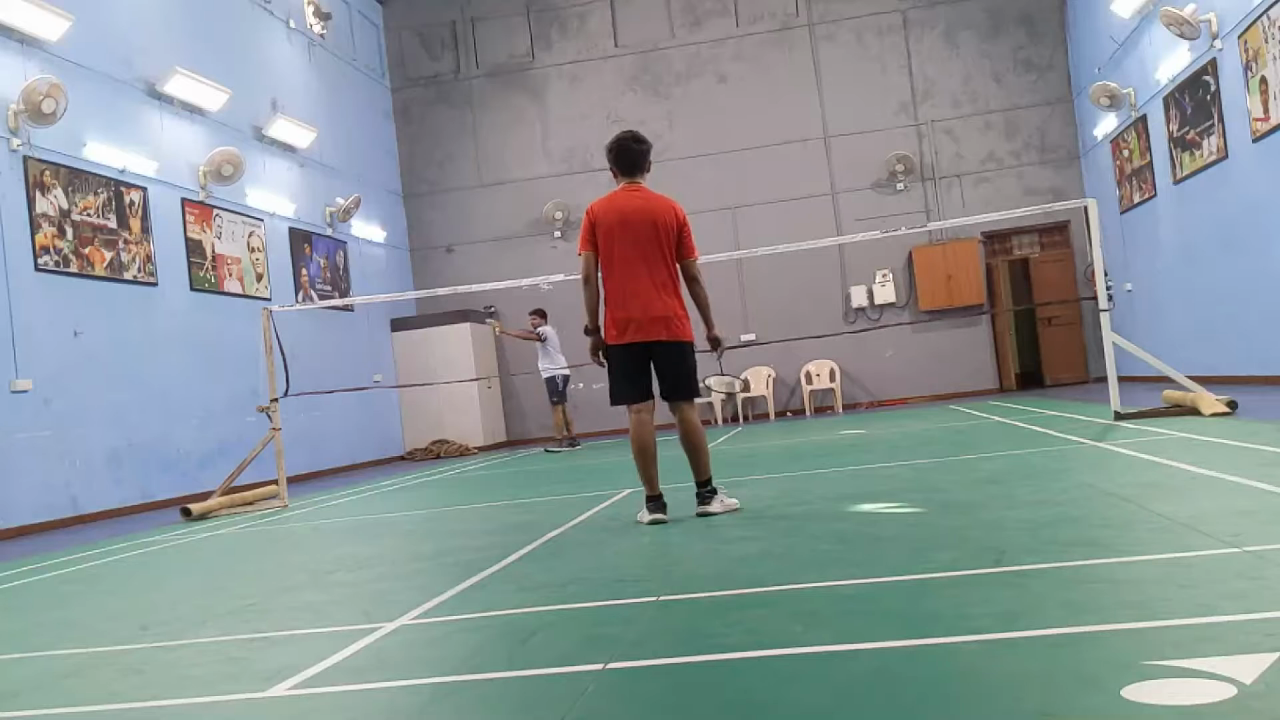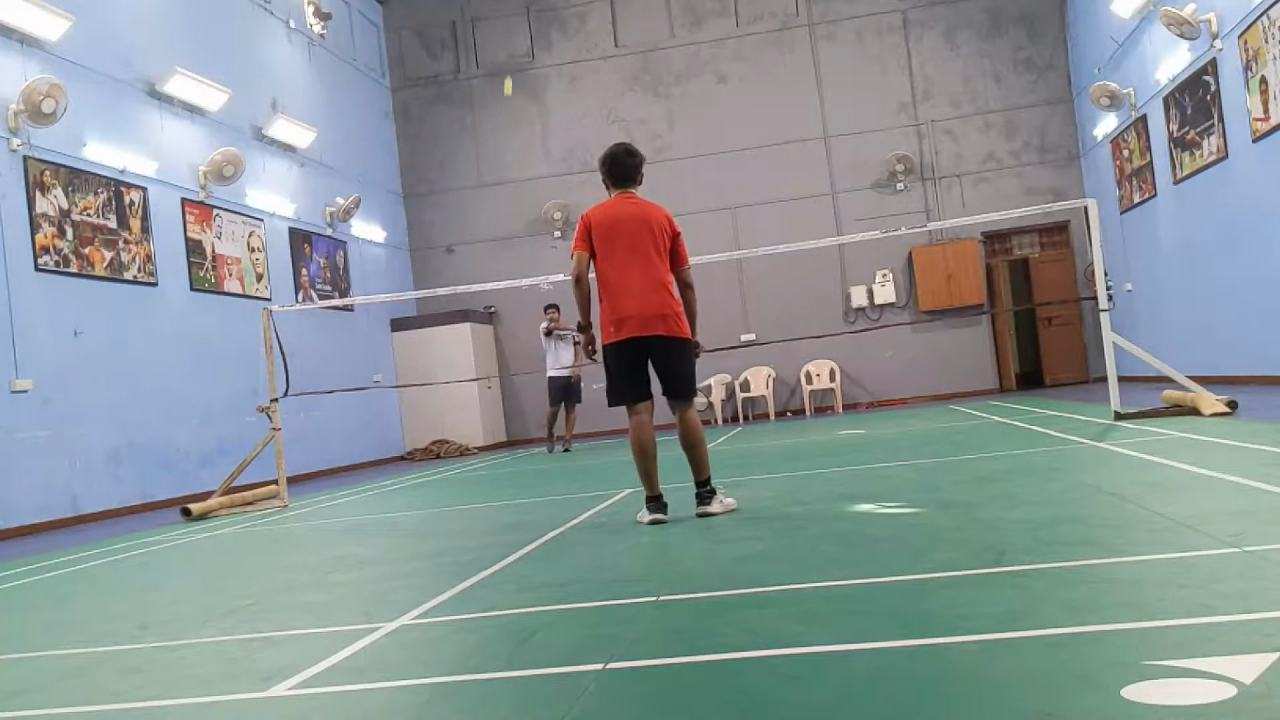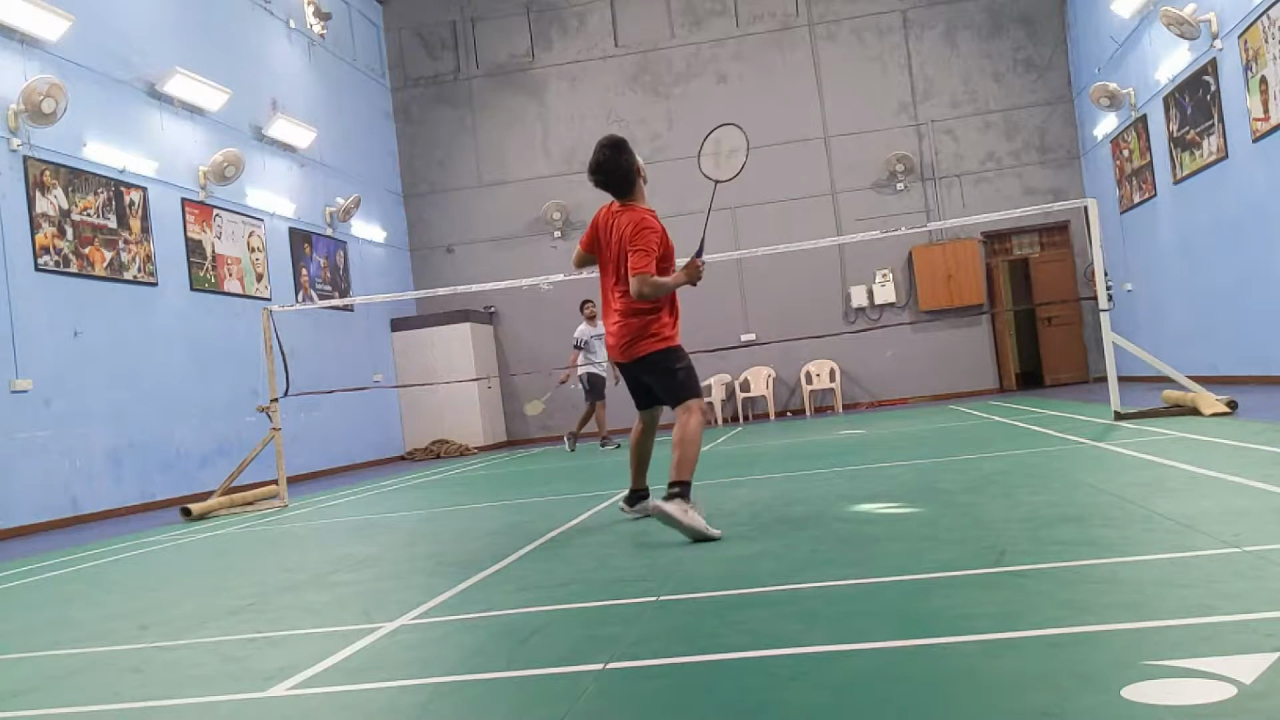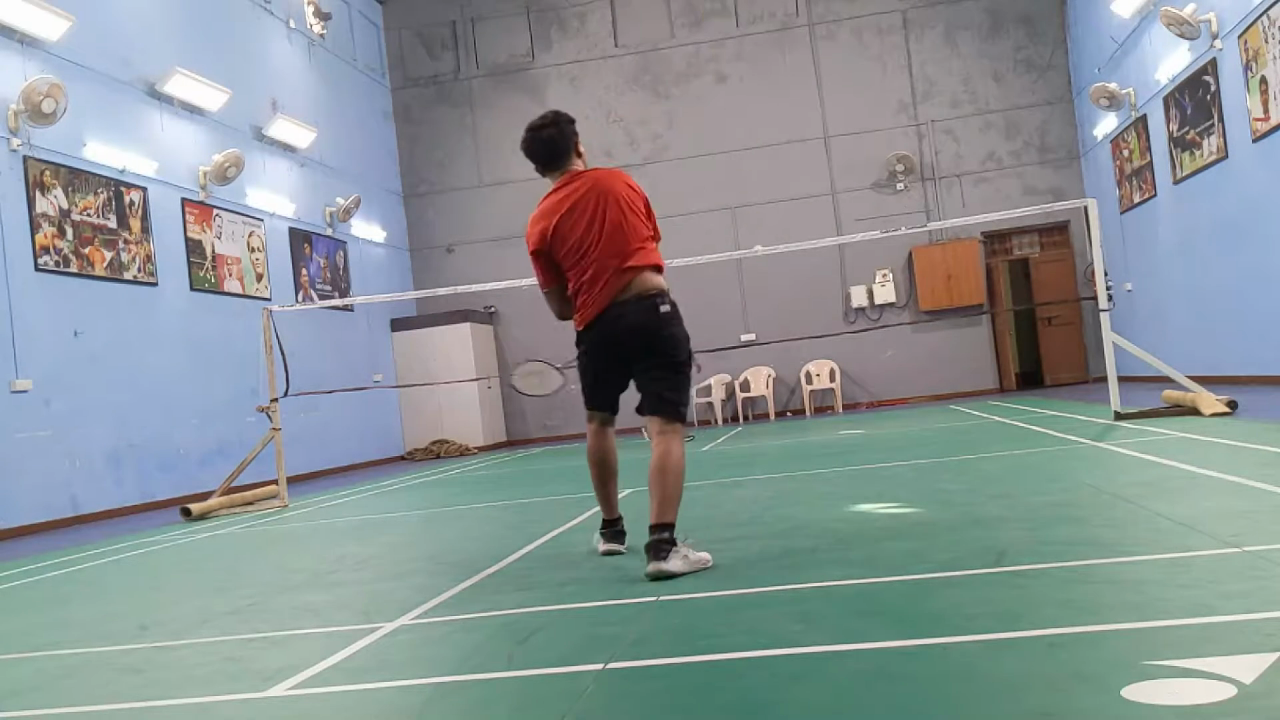
dt=0.7s
person 1, frame 1
left shoulder: (597, 212)
right shoulder: (670, 209)
left elbow: (589, 277)
right elbow: (692, 275)
left wrist: (593, 331)
right wrist: (710, 325)
left hip: (622, 330)
right hip: (671, 326)
left knee: (639, 412)
right knee: (684, 408)
left ankle: (654, 502)
right ankle: (707, 494)
person 1, frame 2
left shoulder: (591, 219)
right shoulder: (662, 216)
left elbow: (579, 274)
right elbow: (685, 281)
left wrist: (586, 326)
right wrist: (691, 329)
left hip: (619, 327)
right hip: (667, 321)
left knee: (639, 412)
right knee: (684, 407)
left ankle: (654, 502)
right ankle: (706, 494)
person 1, frame 3
left shoulder: (605, 216)
right shoulder: (645, 226)
left elbow: (580, 259)
right elbow: (642, 289)
right wrist: (683, 277)
left hip: (622, 341)
right hip: (651, 338)
left knee: (648, 414)
right knee: (691, 408)
left ankle: (637, 496)
right ankle: (676, 499)
person 1, frame 4
left shoulder: (540, 222)
right shoulder: (619, 183)
left elbow: (558, 305)
right elbow: (652, 244)
left hip: (596, 324)
right hip: (651, 306)
left knee: (599, 423)
right knee: (667, 430)
left ankle: (612, 528)
right ankle: (663, 544)
